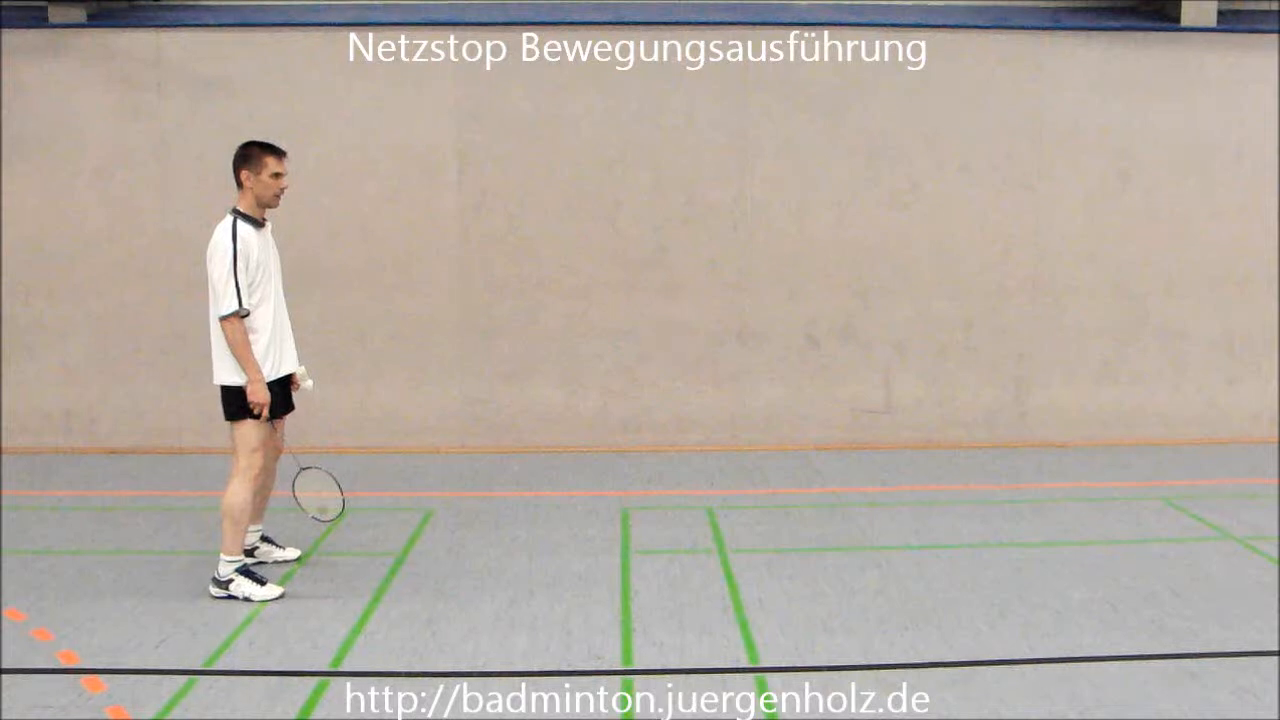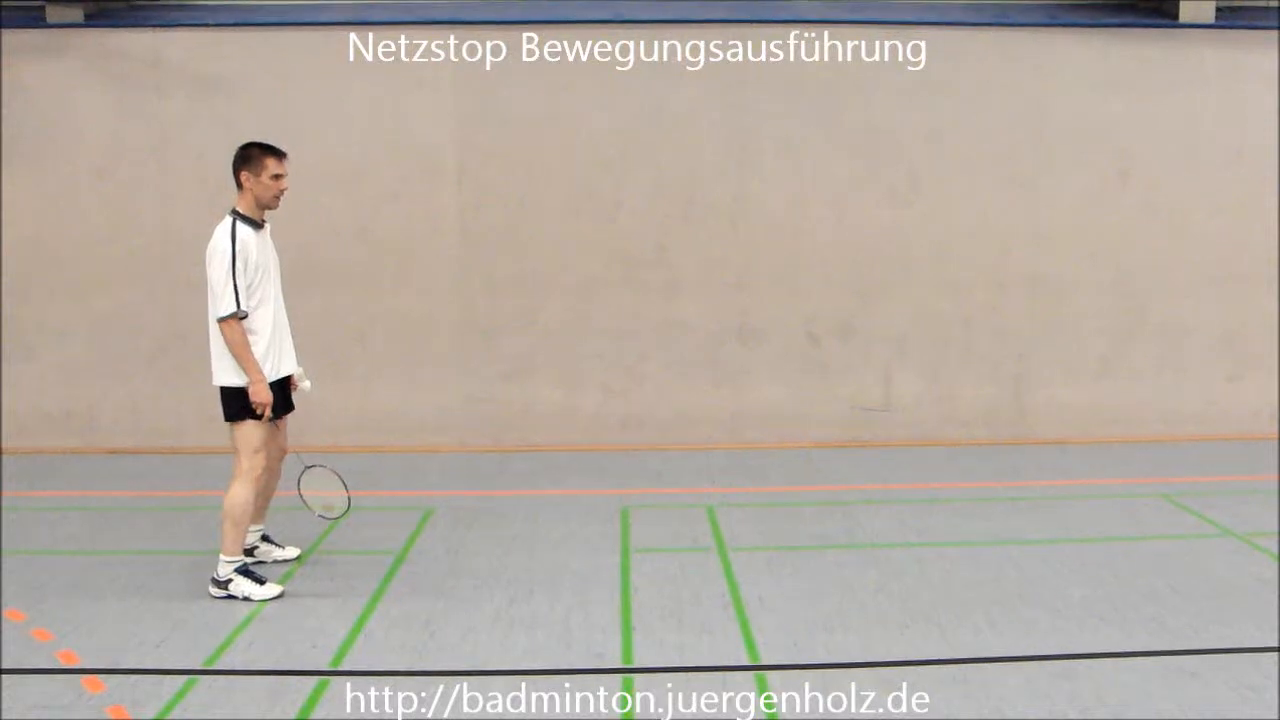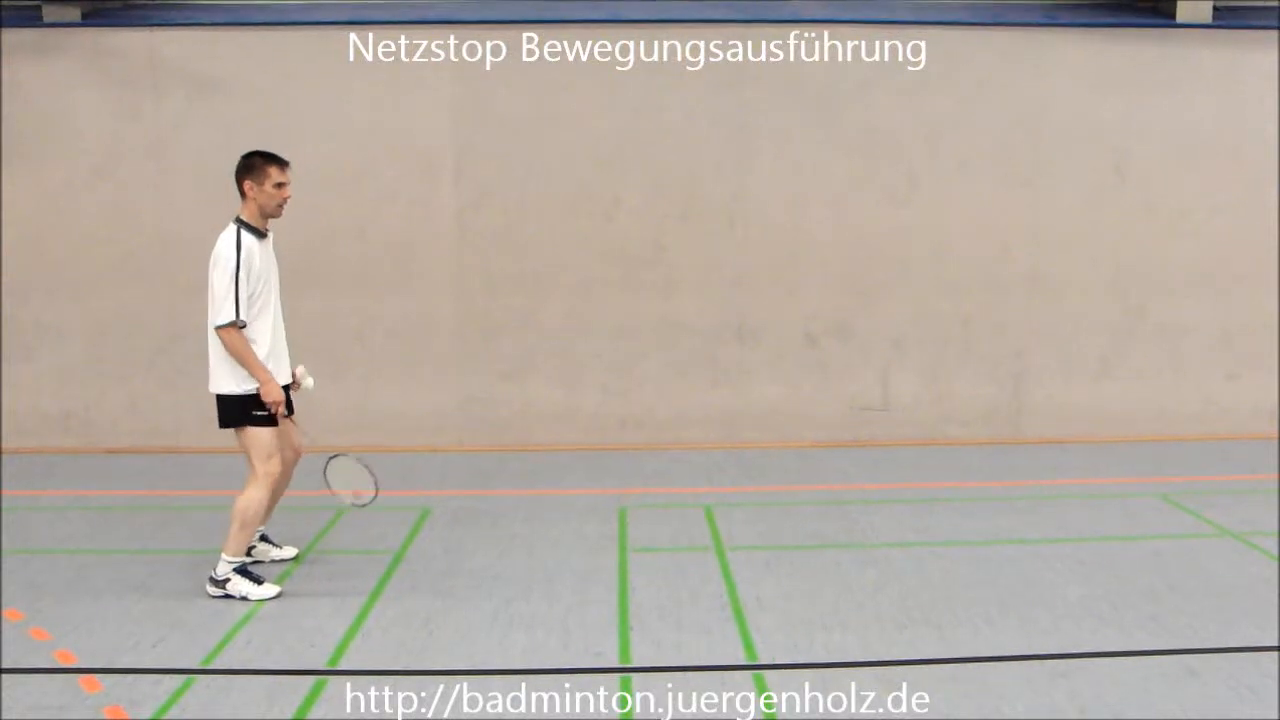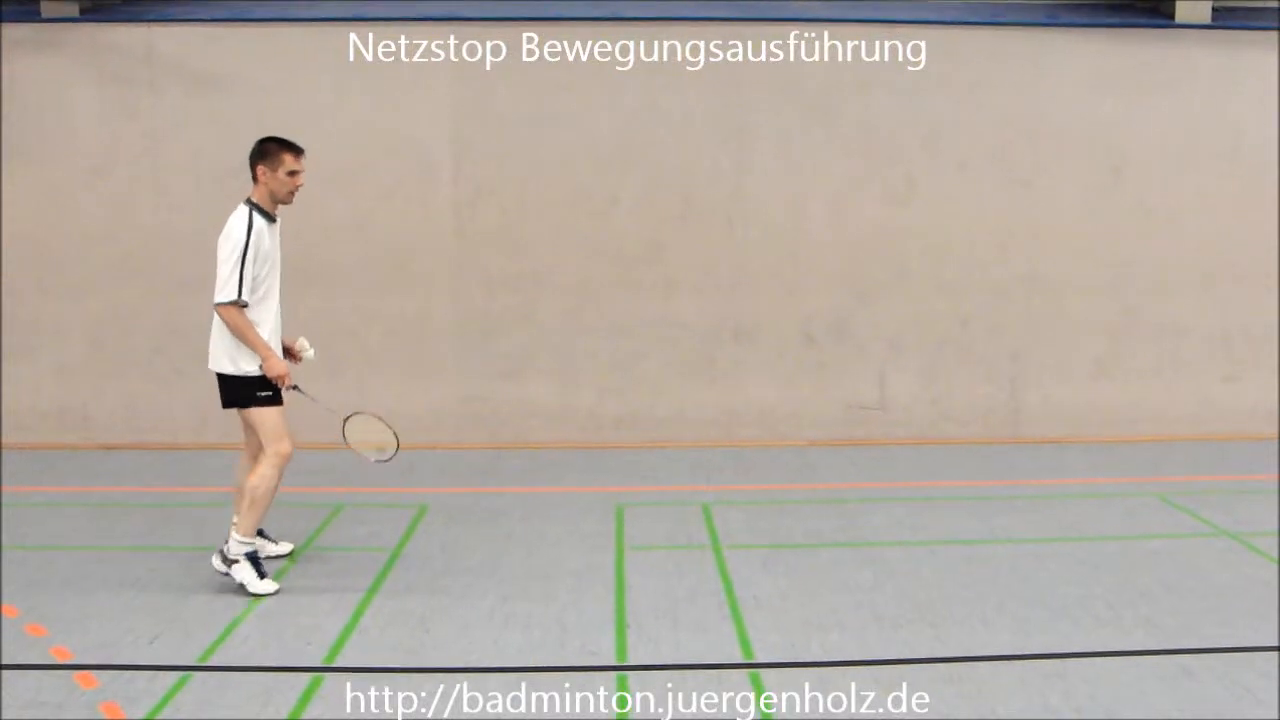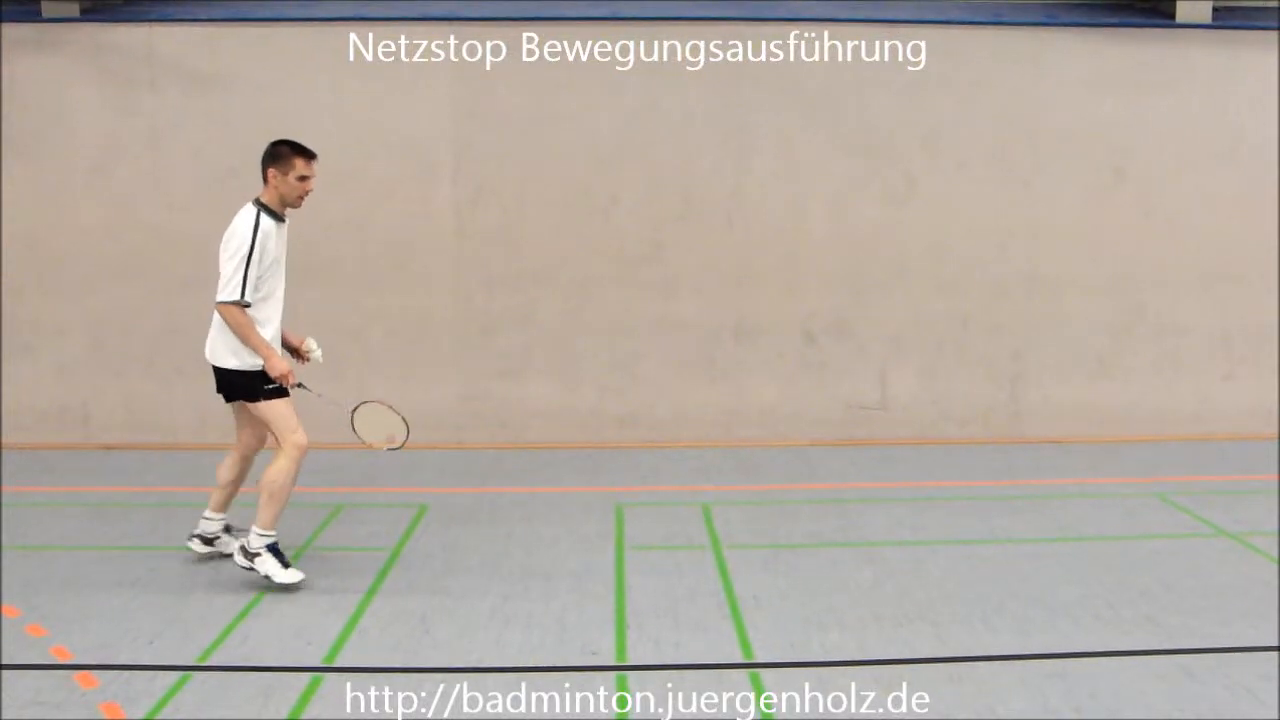
dt=0.5s
person 1, frame 1
left shoulder: (261, 231)
right shoulder: (232, 237)
right elbow: (229, 317)
left wrist: (285, 364)
right wrist: (254, 378)
left hip: (272, 370)
right hip: (248, 378)
left knee: (270, 454)
right knee: (249, 466)
left ankle: (252, 539)
right ankle: (228, 572)
person 1, frame 2
left shoulder: (260, 232)
right shoulder: (230, 238)
right elbow: (227, 318)
right wrist: (255, 378)
left hip: (271, 372)
right hip: (247, 380)
left knee: (274, 454)
right knee: (251, 467)
left ankle: (253, 539)
right ankle: (227, 573)
person 1, frame 3
left shoulder: (262, 239)
right shoulder: (234, 247)
right elbow: (226, 326)
left wrist: (280, 369)
right wrist: (264, 380)
left hip: (268, 377)
right hip: (245, 385)
left knee: (289, 453)
right knee: (267, 470)
left ankle: (253, 538)
right ankle: (227, 571)
person 1, frame 4
left shoulder: (268, 223)
right shoulder: (244, 229)
right elbow: (226, 305)
left wrist: (278, 341)
right wrist: (267, 356)
left hip: (256, 360)
right hip: (245, 364)
left knee: (259, 448)
right knee: (278, 451)
left ankle: (247, 532)
right ankle: (235, 551)
person 1, frame 5
left shoulder: (275, 223)
right shoulder: (251, 228)
right elbow: (227, 304)
left wrist: (285, 338)
right wrist: (270, 354)
left hip: (251, 357)
right hip: (245, 360)
left knee: (250, 443)
right knee: (294, 443)
left ankle: (210, 529)
right ankle: (259, 545)
